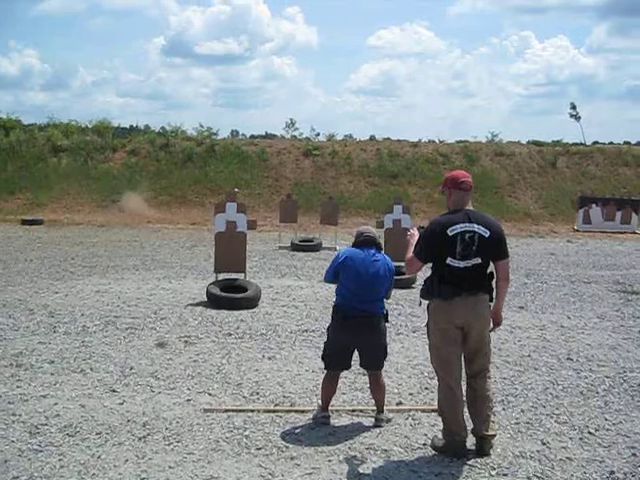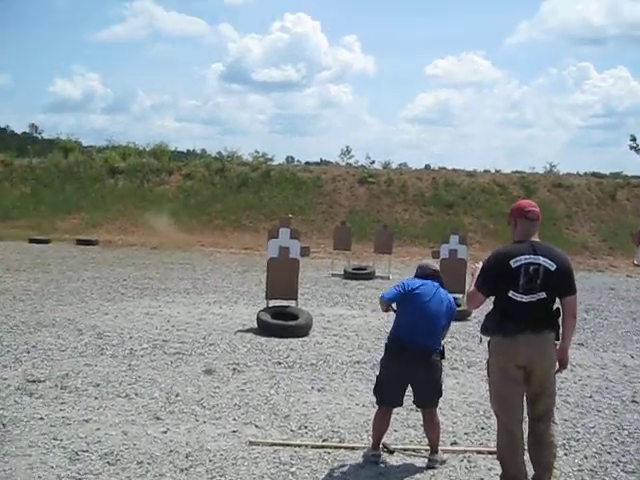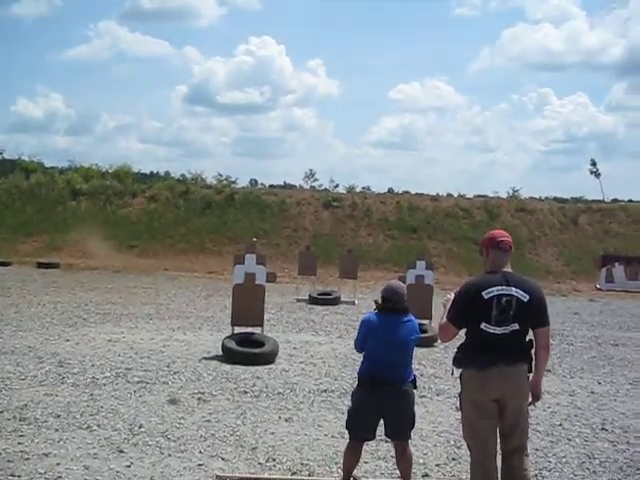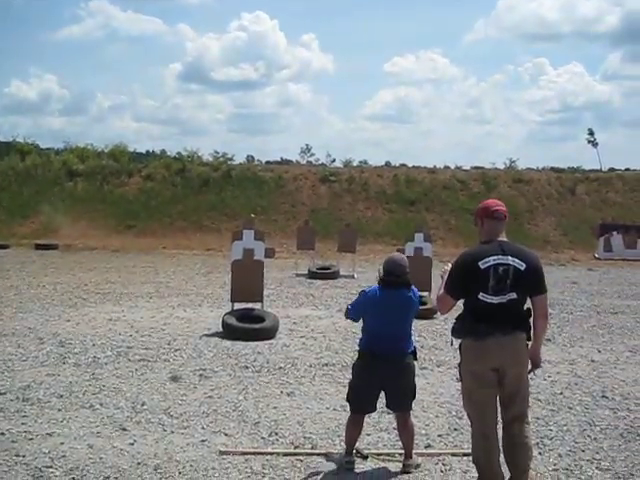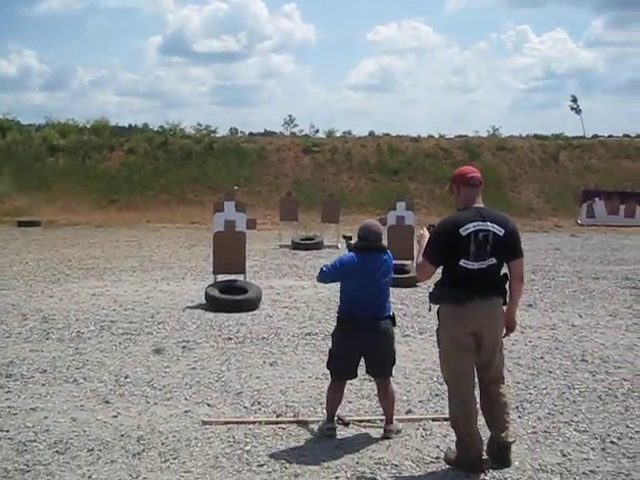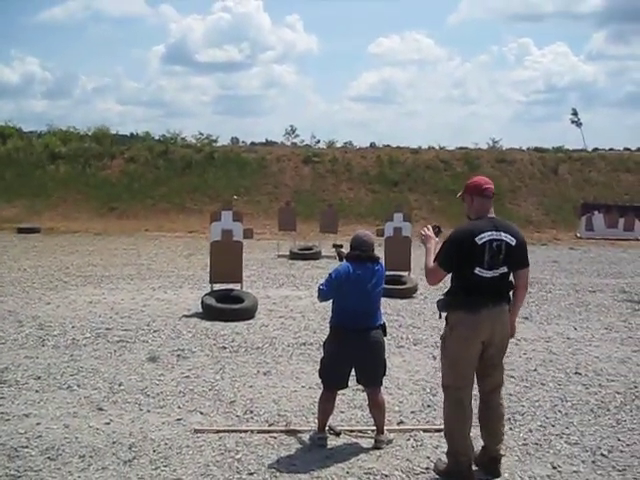
dt=0.7s
person 1, frame 1
left shoulder: (438, 226)
right shoulder: (492, 226)
left elbow: (411, 268)
right elbow: (503, 275)
left wrist: (413, 240)
right wrist: (498, 307)
left hip: (444, 307)
right hip: (478, 306)
left knee: (448, 377)
right knee: (480, 374)
left ankle: (454, 440)
right ankle: (484, 436)
person 1, frame 2
left shoulder: (500, 257)
right shoulder: (559, 259)
left elbow: (472, 302)
right elbow: (571, 312)
left wrist: (477, 274)
right wrist: (564, 347)
left hip: (506, 344)
right hip: (543, 344)
left knee: (509, 420)
right knee: (543, 419)
person 1, frame 3
left shoulder: (472, 288)
right shoulder: (532, 290)
left elbow: (445, 334)
right elbow: (543, 343)
left wrist: (449, 304)
right wrist: (537, 379)
left hip: (478, 376)
right hip: (516, 376)
left knee: (482, 453)
right knee: (517, 452)
person 1, frame 4
left shoulder: (469, 259)
right shoulder: (528, 258)
left elbow: (443, 306)
right elbow: (541, 311)
left wrist: (447, 276)
right wrist: (536, 347)
left hip: (477, 346)
right hip: (515, 344)
left knee: (483, 422)
right knee: (517, 419)
person 1, frame 5
left shoulder: (448, 226)
right shoulder: (505, 224)
left elbow: (423, 273)
right elbow: (517, 276)
left wrist: (423, 242)
right wrist: (511, 311)
left hip: (456, 312)
right hip: (491, 310)
left knee: (460, 386)
right knee: (493, 382)
left ankle: (469, 454)
right ankle: (501, 445)
person 1, frame 6
left shoulder: (463, 234)
right shoulder: (514, 234)
left elbow: (432, 277)
right elbow: (522, 284)
left wrist: (430, 244)
right wrist: (511, 317)
left hip: (465, 318)
right hip: (498, 317)
left knee: (457, 392)
right knee: (492, 390)
person 2, frame 1
left shoulder: (345, 255)
right shoulder: (387, 262)
left elbow: (328, 278)
right elbow: (387, 294)
left hip: (343, 321)
right hip: (374, 323)
left knee: (333, 370)
right knee: (375, 372)
left ankle: (323, 412)
right ankle: (380, 414)
person 2, frame 2
left shoulder: (410, 285)
right shoulder: (448, 300)
left elbow: (385, 299)
right elbow: (443, 334)
left wrist: (392, 304)
left hip: (397, 354)
right hip: (429, 358)
left knee: (385, 406)
right knee: (429, 409)
left ankle: (374, 449)
right ankle: (434, 454)
person 2, frame 3
left shoulder: (370, 321)
right shoulder: (413, 324)
left elbow: (358, 347)
left hip: (369, 388)
right hip: (401, 390)
left knee: (356, 440)
right knee: (401, 443)
person 2, frame 4
left shoulder: (371, 294)
right shoulder: (413, 295)
left elbow: (350, 314)
left hip: (370, 361)
right hip: (401, 362)
left knee: (358, 412)
right knee: (403, 414)
left ankle: (348, 456)
right ankle: (409, 459)
person 2, frame 5
left shoulder: (348, 261)
right shoulder: (387, 259)
left elbow: (322, 277)
right wrist: (355, 252)
left hip: (349, 327)
right hip: (380, 328)
left knee: (338, 379)
right knee: (383, 380)
left ankle: (329, 423)
right ankle: (390, 425)
person 2, frame 6
left shoulder: (343, 271)
right shoulder: (379, 269)
left elbow: (322, 295)
right wrist: (346, 259)
left hip: (341, 337)
right hip: (371, 337)
left knee: (330, 389)
right knee: (374, 389)
left ankle: (320, 433)
right ankle: (380, 435)
